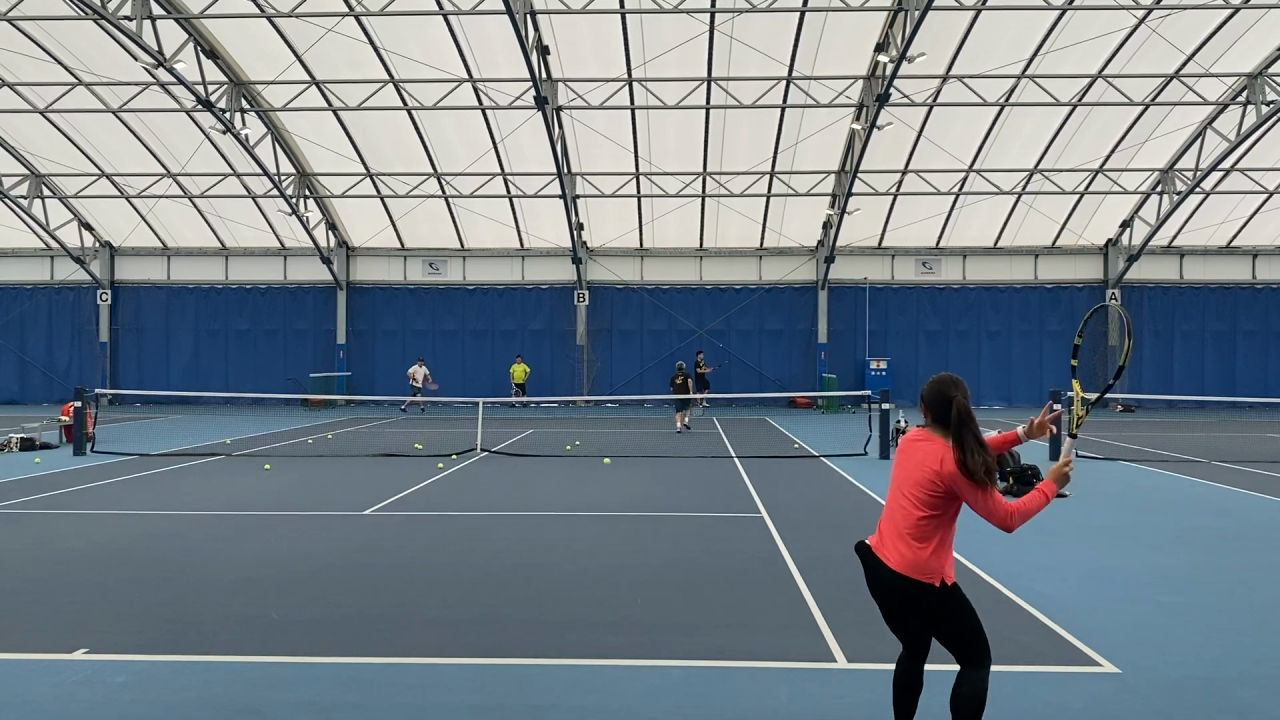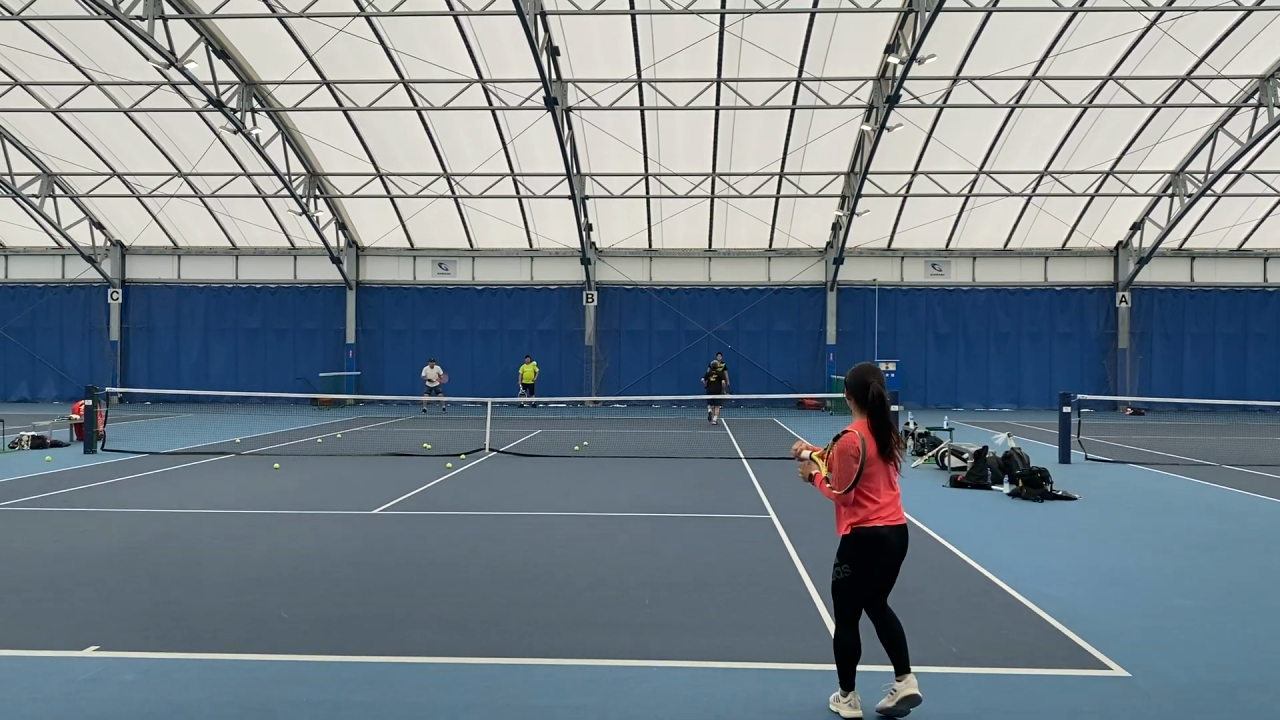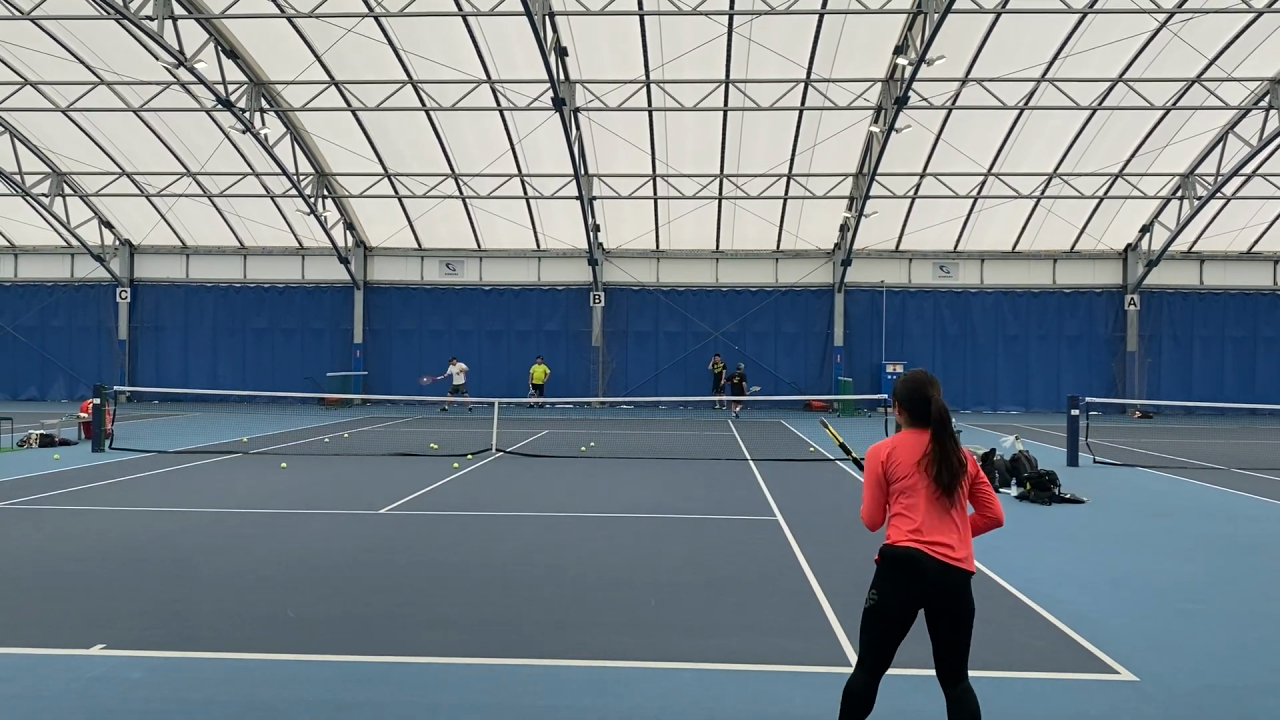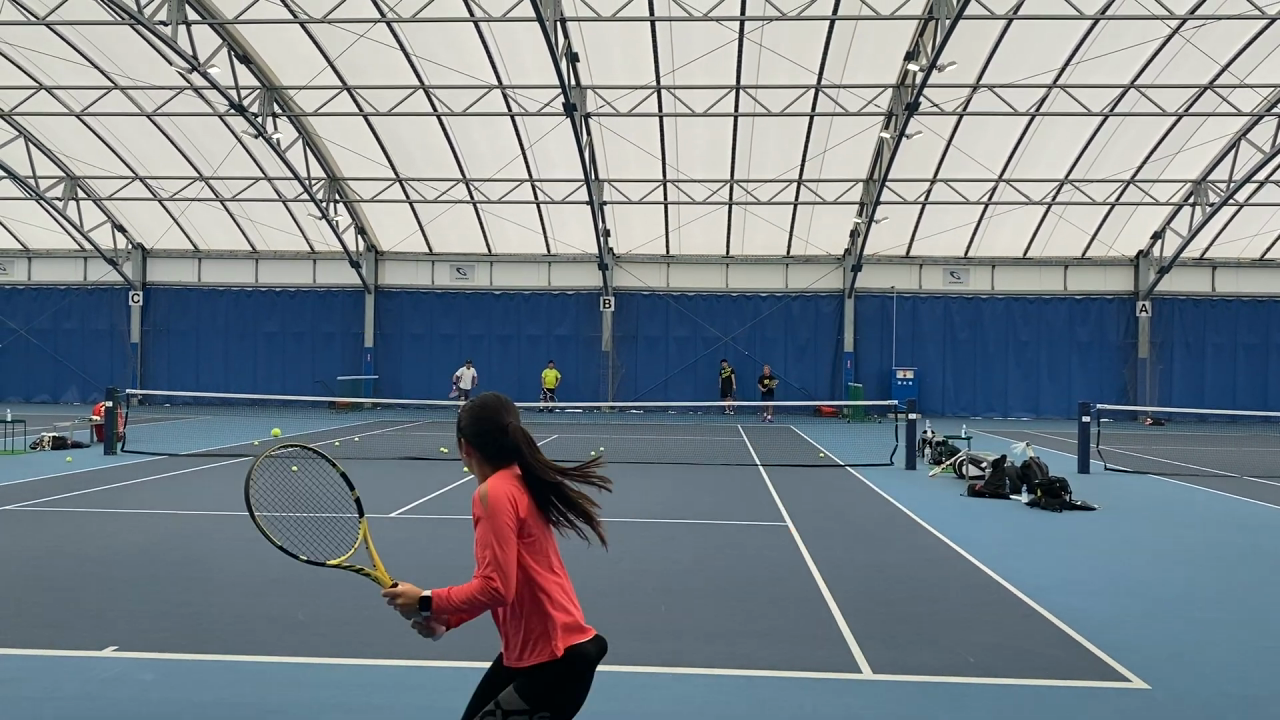
dt=1s
person 1, frame 1
left shoulder: (911, 439)
right shoulder: (954, 464)
right elbow: (1005, 519)
left wrist: (1021, 432)
right wrist: (1051, 485)
left hip: (878, 565)
right hip: (919, 579)
left knee: (915, 649)
right knee: (976, 661)
person 1, frame 2
left shoulder: (850, 438)
right shoulder: (888, 432)
left elbow: (839, 492)
left wrist: (812, 474)
right wrist: (815, 456)
left hip: (864, 539)
right hip: (895, 533)
left knee: (847, 617)
right knee: (878, 607)
right ankle: (905, 681)
person 1, frame 3
left shoulder: (884, 452)
right shoulder: (962, 456)
left elbow: (871, 518)
right elbow: (994, 516)
left hip: (903, 563)
right hip: (955, 573)
left knee: (869, 667)
right knee: (954, 679)
person 1, frame 4
left shoulder: (493, 496)
left elbow: (498, 588)
right elbow: (486, 587)
left wrist: (425, 602)
right wrist: (441, 621)
right hip: (531, 657)
